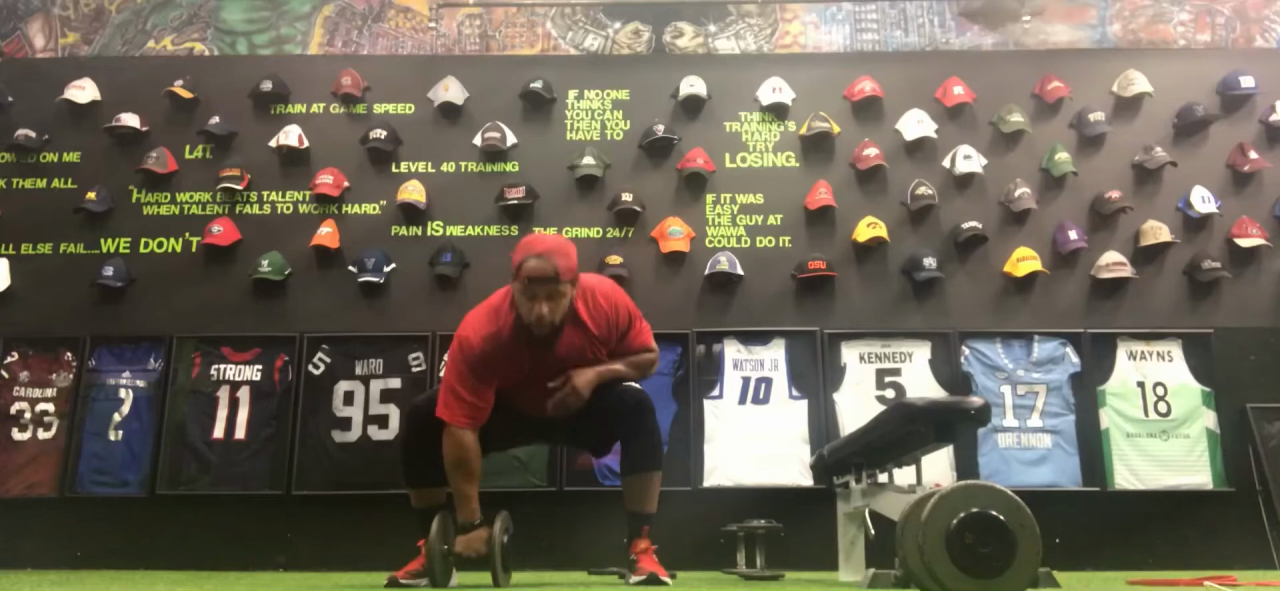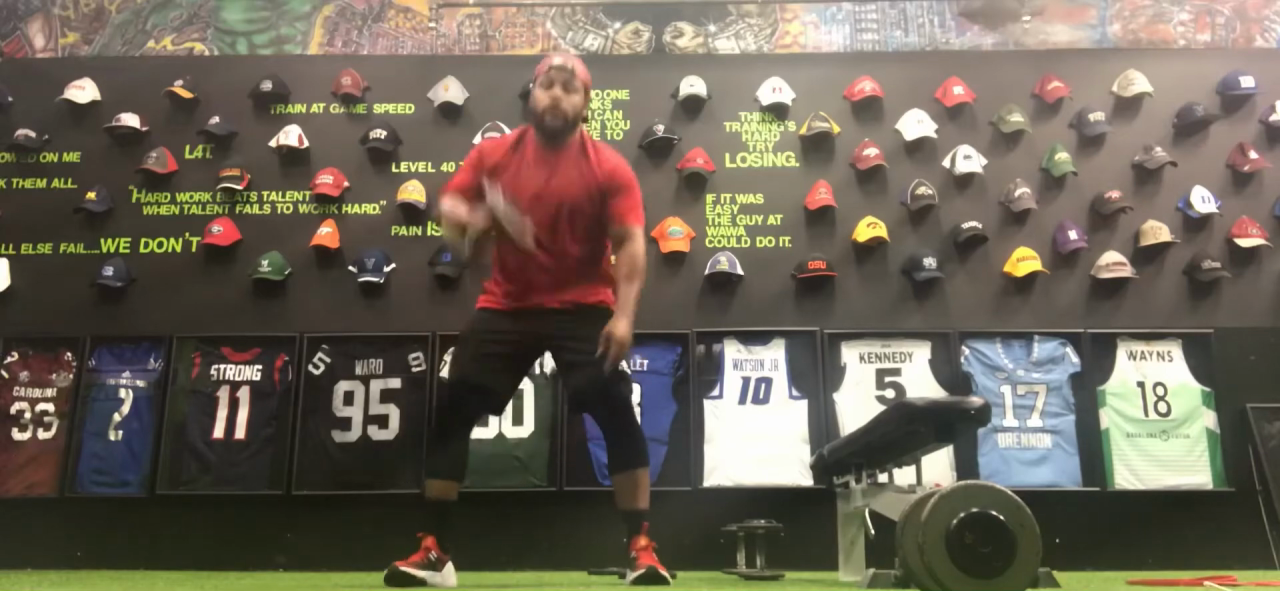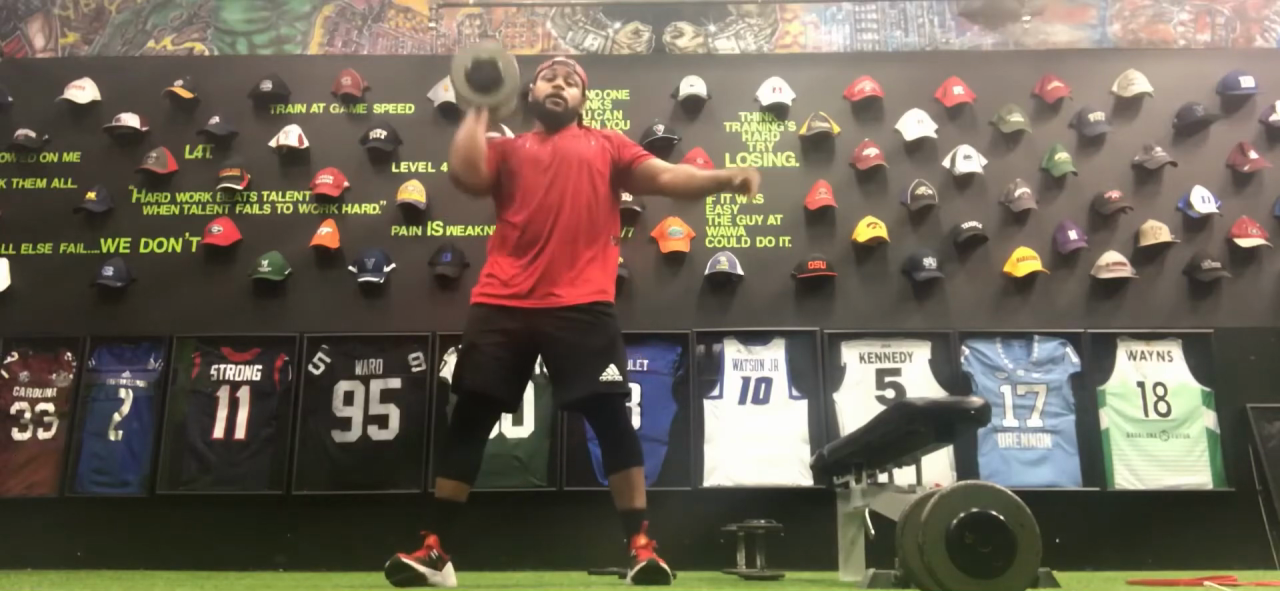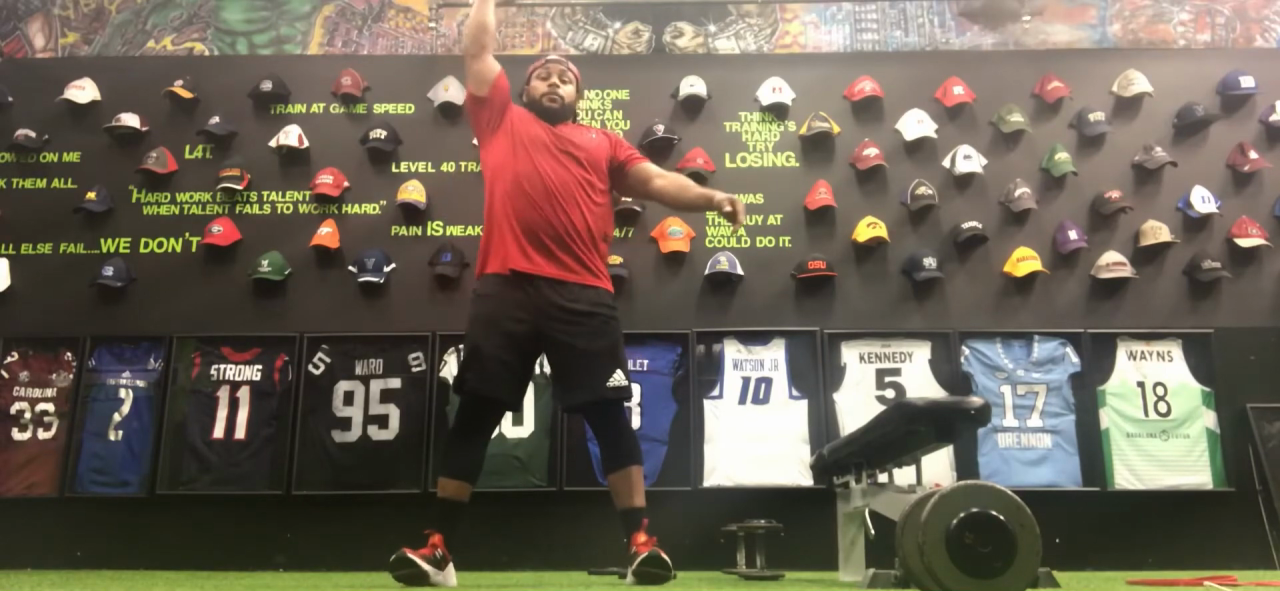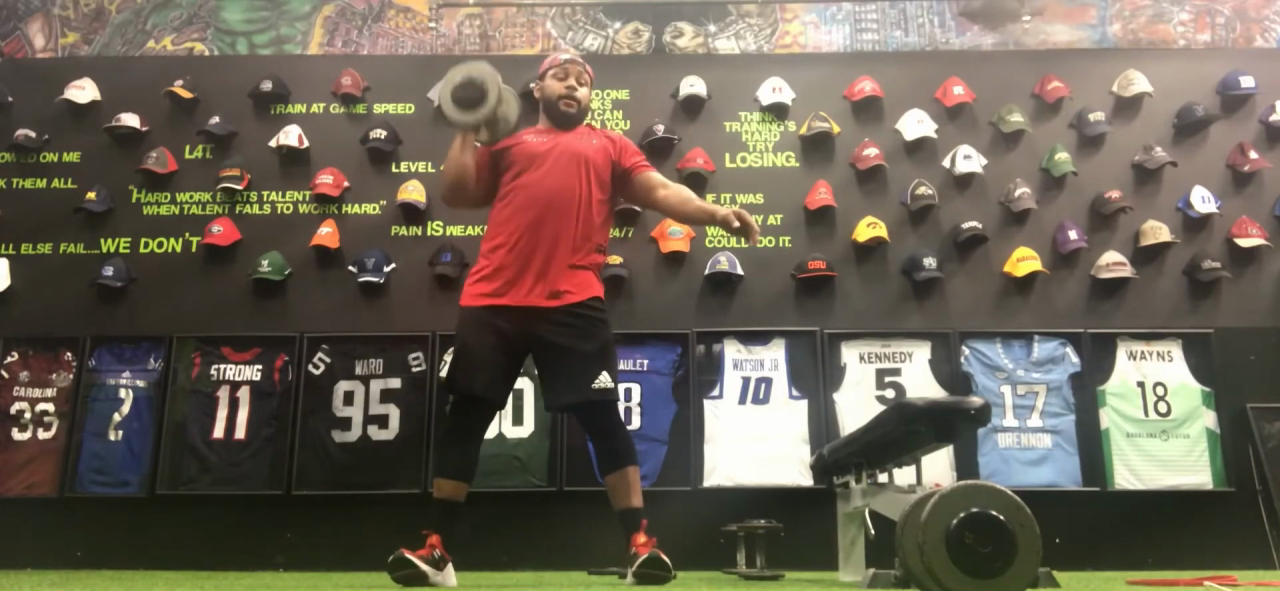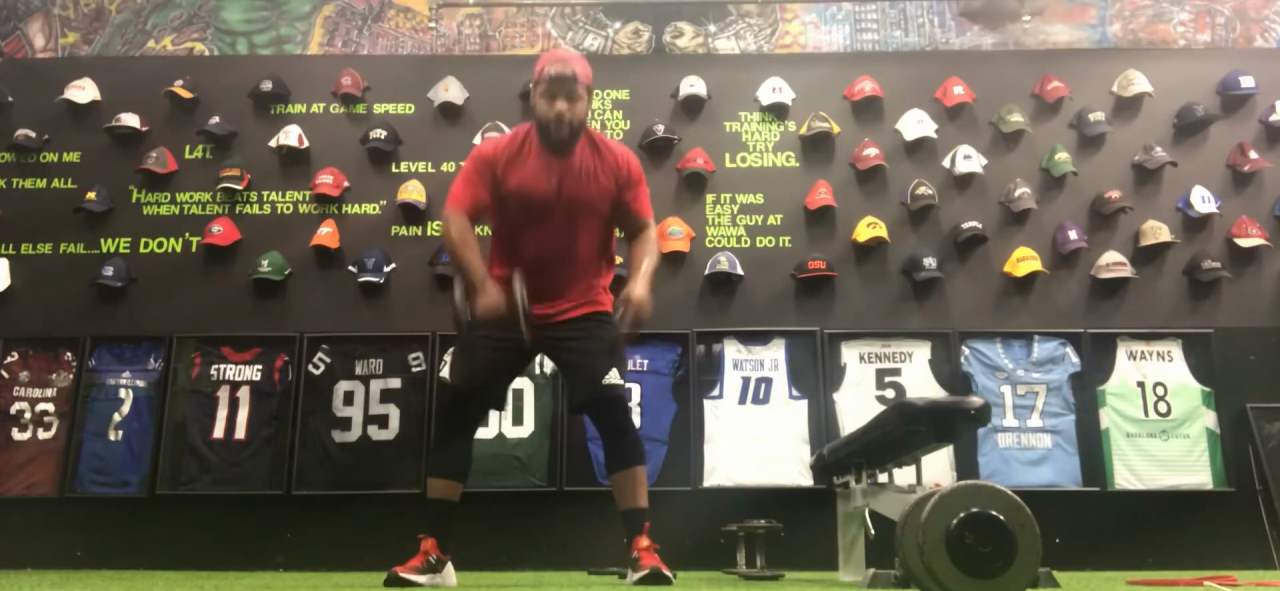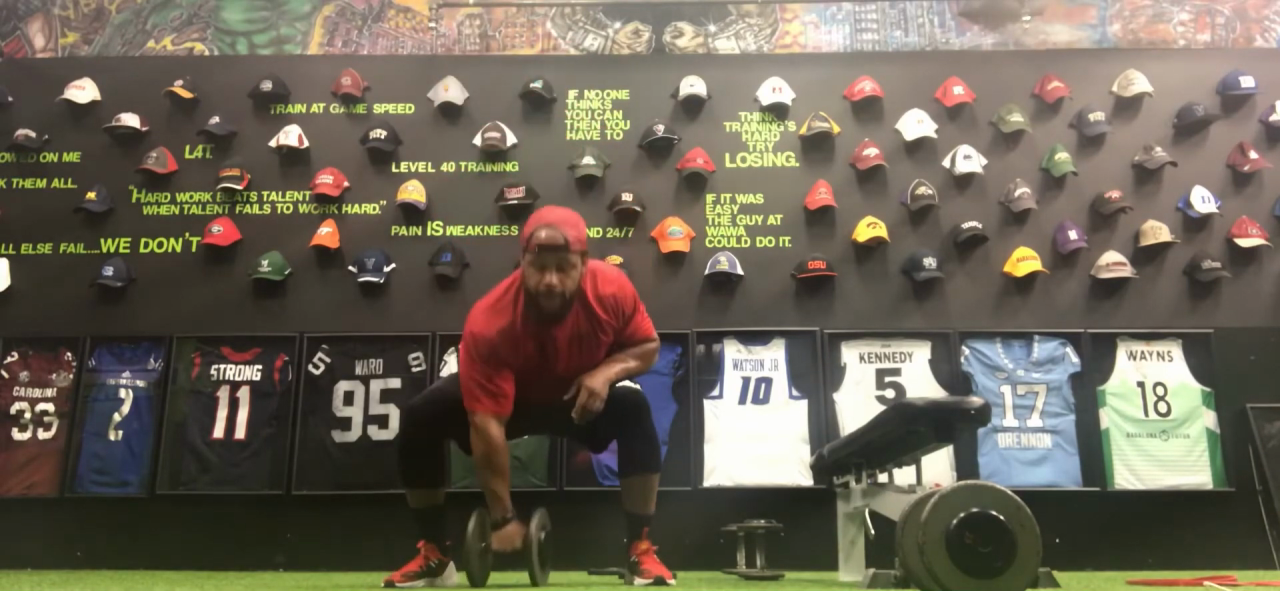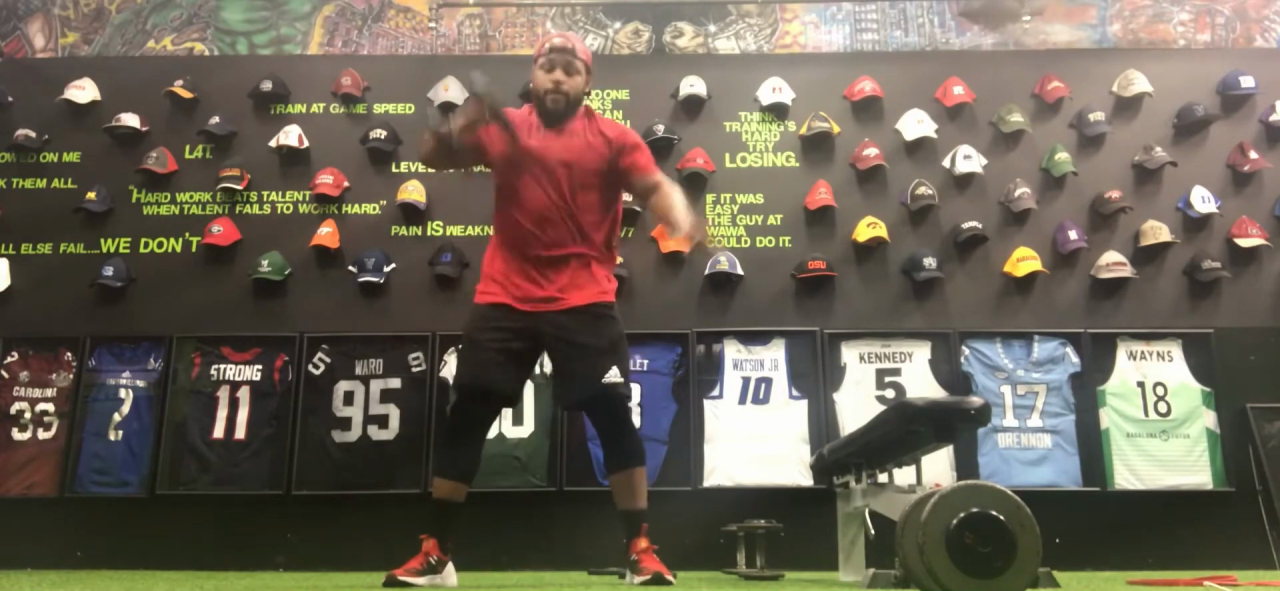
dt=0.5s
person 1, frame 1
left shoulder: (608, 302)
right shoulder: (479, 333)
left elbow: (648, 355)
right elbow: (460, 429)
left wrist: (595, 374)
right wrist: (469, 522)
left hip: (582, 402)
right hip: (505, 408)
left knee: (637, 409)
right knee: (421, 422)
left ankle: (642, 551)
person 1, frame 2
left shoulder: (607, 168)
right shoulder: (496, 152)
left elbow: (630, 245)
right elbow: (449, 203)
left wrist: (624, 315)
right wrist: (470, 219)
left hip: (583, 307)
right hip: (505, 307)
left knee: (616, 409)
right knee: (454, 412)
person 1, frame 3
left shoulder: (607, 145)
right shoulder: (506, 147)
left elbow: (662, 176)
right elbow: (464, 176)
left wrist: (724, 177)
right wrist: (479, 111)
left hip: (582, 305)
right hip: (502, 303)
left knee: (611, 417)
right knee: (469, 417)
left ankle: (642, 547)
person 1, frame 4
left shoulder: (603, 143)
right shoulder: (502, 122)
left elbow: (657, 181)
right elbow: (477, 53)
left wrist: (712, 197)
left hip: (583, 294)
right hip: (506, 287)
left knee: (609, 415)
right knee: (475, 415)
left ankle: (641, 544)
person 1, frame 5
left shoulder: (609, 146)
right shoulder: (507, 144)
left elbow: (660, 191)
right elbow: (456, 194)
left wrist: (719, 214)
right wrist: (465, 133)
left hip: (573, 303)
right hip: (492, 301)
left knee: (602, 417)
right knee: (465, 416)
left ankle: (640, 545)
person 1, frame 6
left shoulder: (617, 159)
right shoulder: (495, 153)
left elbow: (643, 228)
right elbow: (456, 218)
left wrist: (641, 279)
right wrist: (482, 288)
left hip: (584, 312)
right hip: (504, 306)
left knee: (612, 412)
right knee: (459, 412)
person 1, frame 7
left shoulder: (613, 292)
right shoulder: (489, 322)
left elbow: (647, 346)
right elbow: (487, 428)
left wrist: (606, 372)
right wrist: (501, 518)
left hip: (581, 393)
right hip: (507, 399)
left knee: (634, 411)
right knee: (420, 419)
left ankle: (642, 552)
right ankle: (433, 554)
person 1, frame 8
left shoulder: (613, 137)
right shoulder: (500, 125)
left elbow: (656, 185)
right elbow: (435, 156)
left wrist: (680, 217)
right wrist: (454, 126)
left hip: (585, 303)
right hip: (505, 301)
left knee: (613, 417)
right knee: (468, 417)
